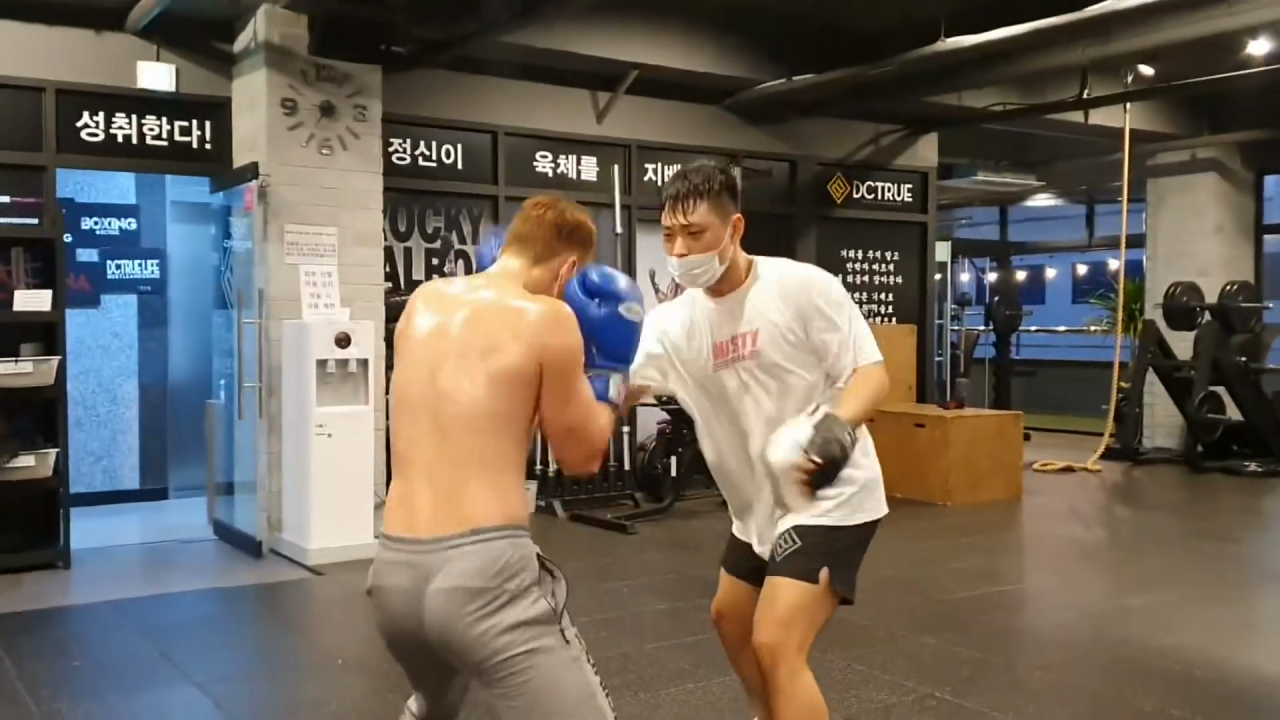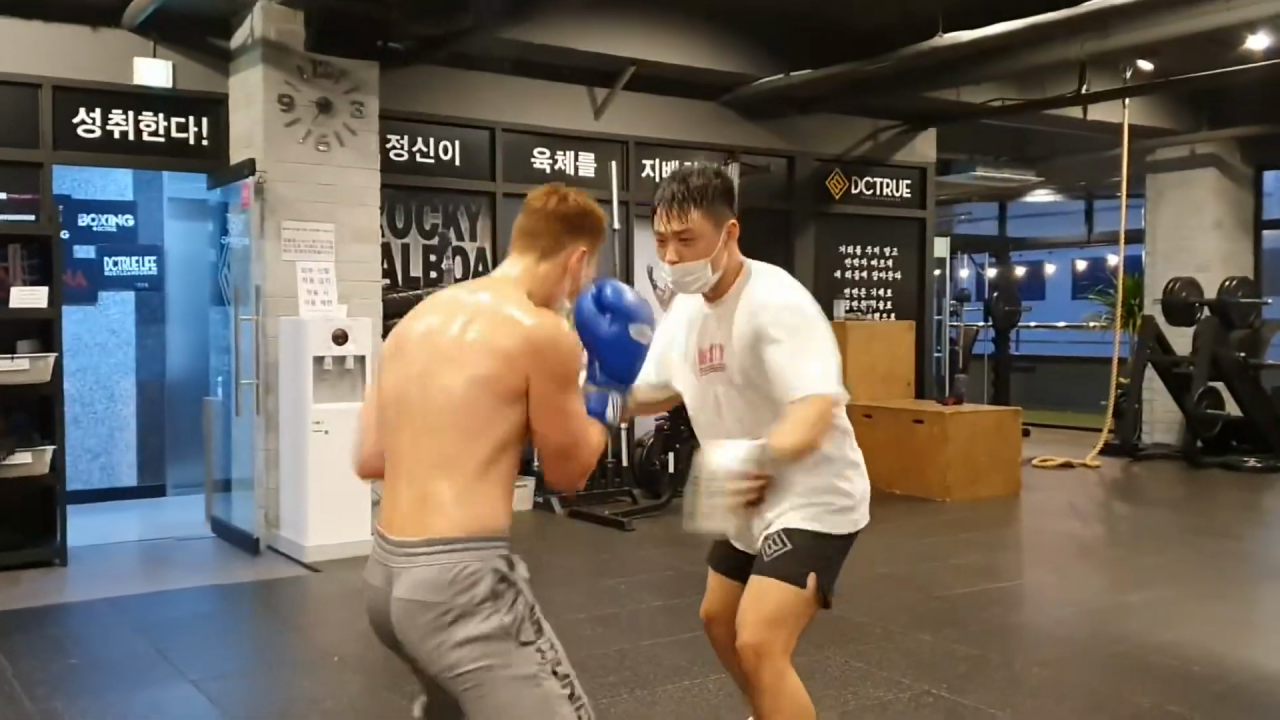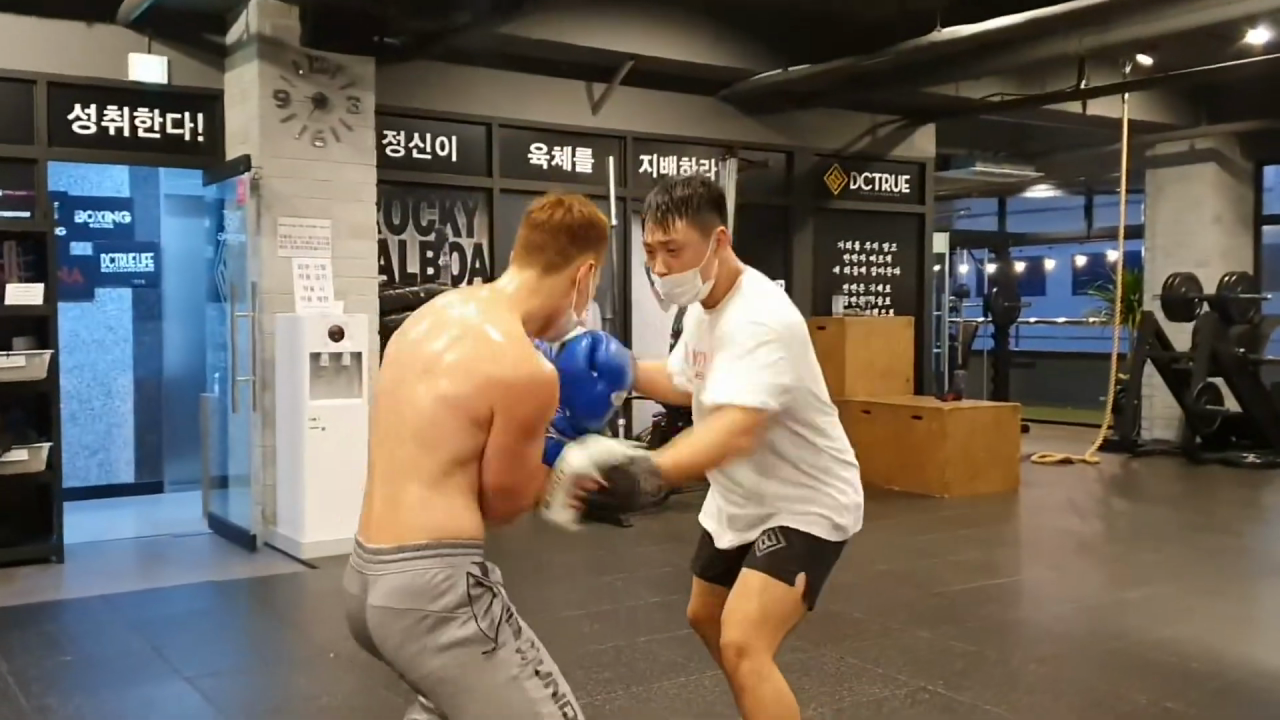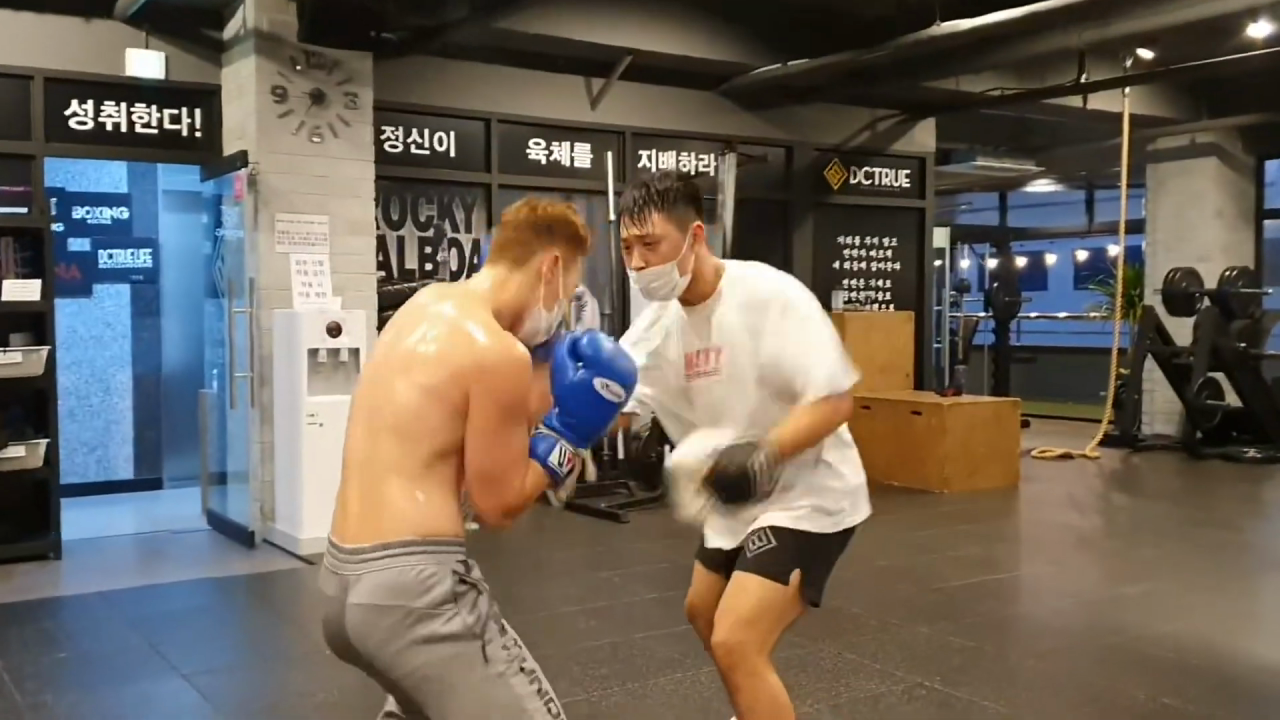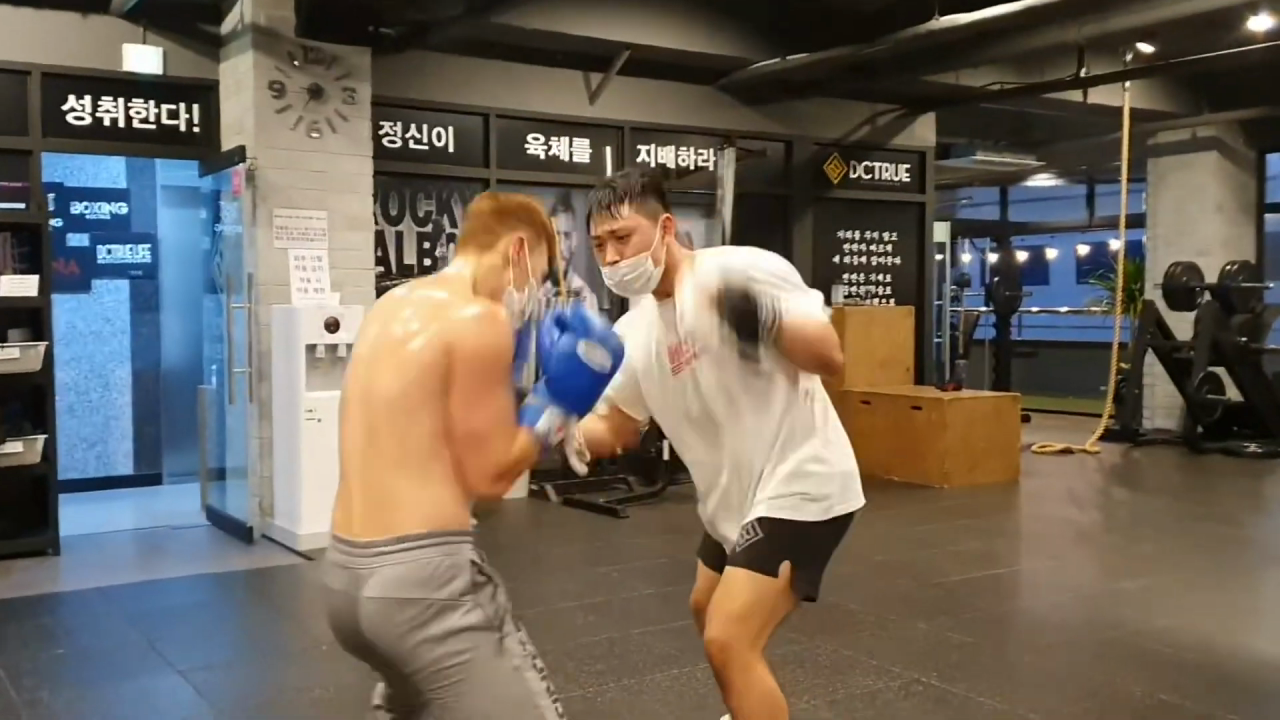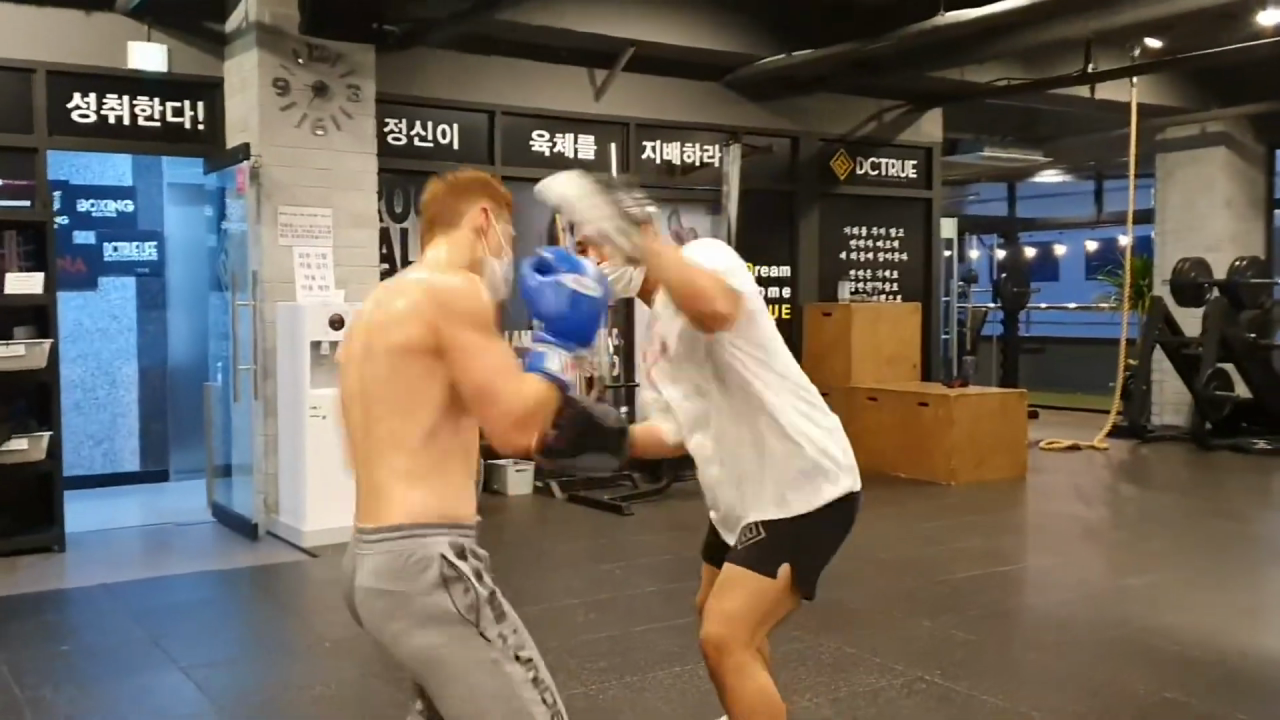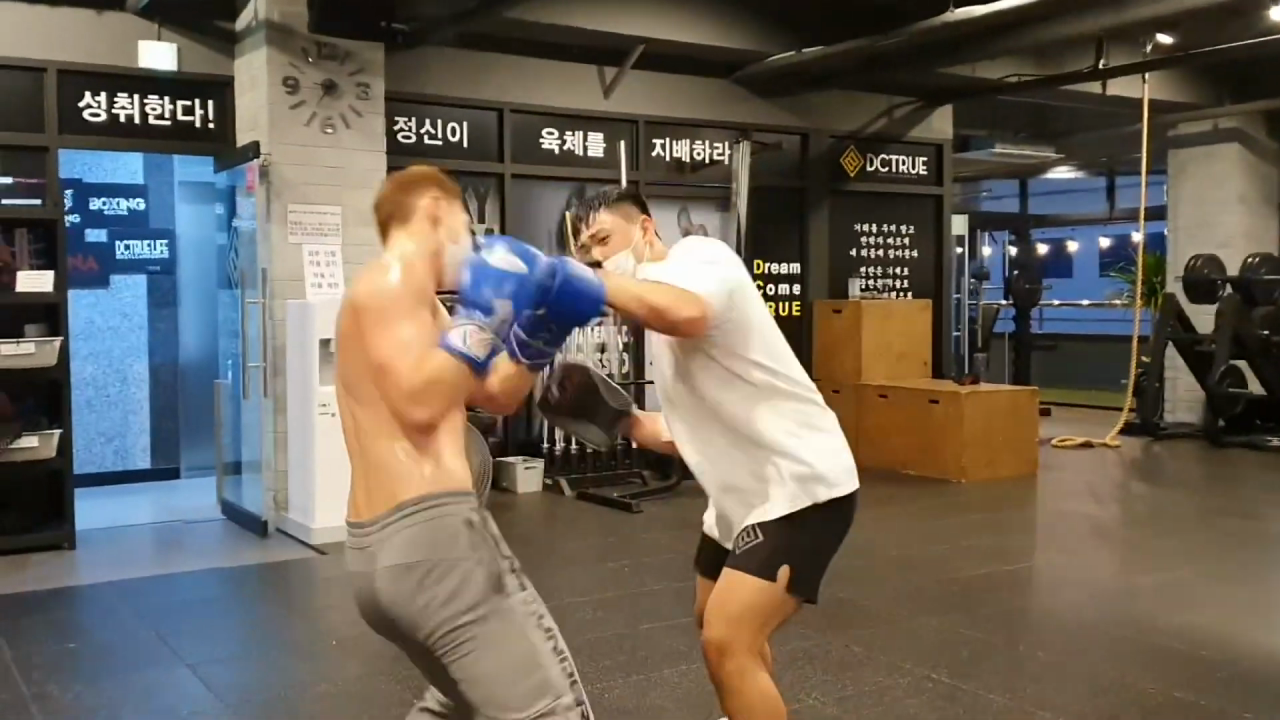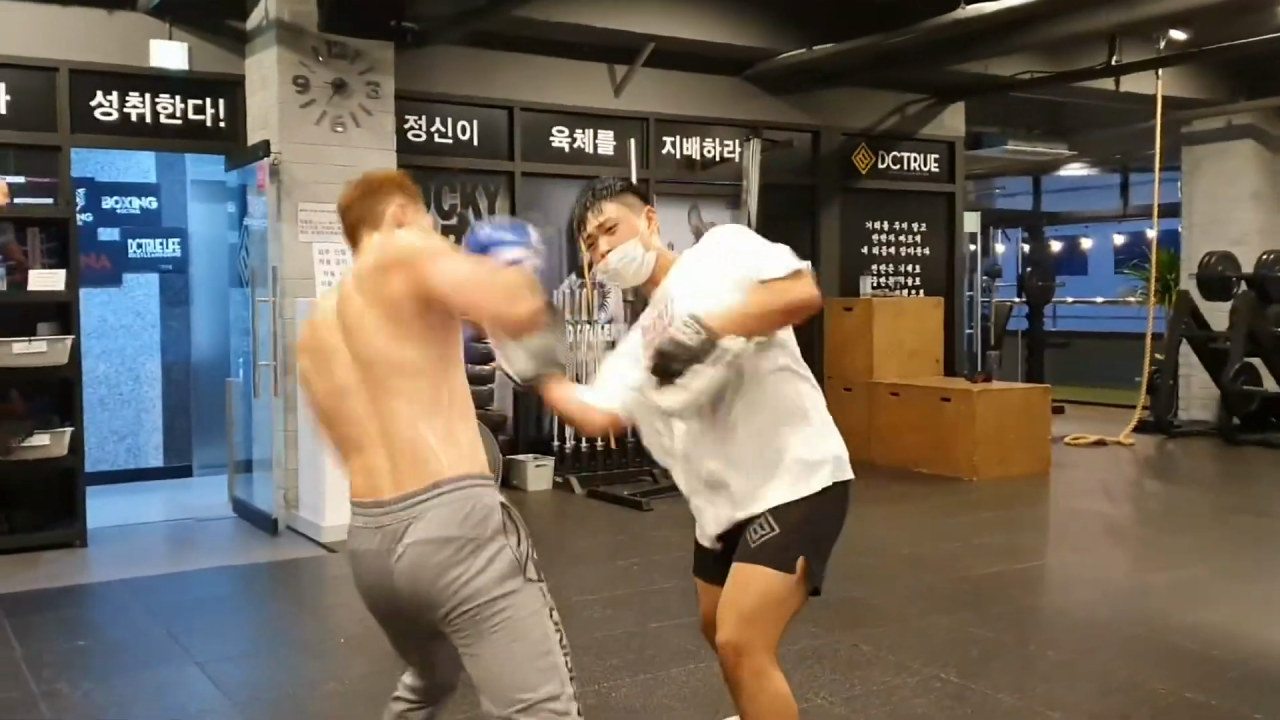
dt=0.1s
person 1, frame 1
left shoulder: (800, 288)
right shoulder: (676, 317)
left elbow: (870, 372)
left wrist: (838, 428)
left hip: (831, 500)
right hip: (759, 507)
left knee: (775, 645)
right knee: (729, 617)
person 1, frame 2
left shoulder: (778, 300)
right shoulder: (683, 313)
left elbow: (817, 405)
right elbow: (653, 393)
left wrist: (763, 459)
left hip: (815, 501)
right hip: (751, 506)
left knee: (760, 646)
right knee: (718, 620)
person 1, frame 3
left shoulder: (760, 314)
right shoulder: (700, 308)
left elbow: (733, 430)
right elbow: (689, 388)
left wrist: (645, 470)
left hip: (801, 505)
right hip: (737, 501)
left knee: (744, 644)
right knee: (706, 620)
person 1, frame 4
left shoulder: (773, 297)
right shoulder: (653, 327)
left elbow: (835, 399)
left wrist: (764, 456)
left hip: (809, 500)
right hip: (740, 505)
left knee: (735, 644)
right knee: (703, 612)
person 1, frame 5
left shoulder: (741, 270)
right shoulder: (634, 333)
left elbow: (826, 355)
right elbow: (614, 429)
left wrist: (770, 325)
right wrist: (577, 440)
left hip: (804, 490)
right hip: (740, 498)
left knee: (729, 640)
right knee: (709, 612)
person 1, frame 6
left shoulder: (703, 260)
right shoulder: (655, 339)
left elbow: (717, 311)
right elbow: (677, 435)
left wrist: (637, 239)
left hip: (802, 483)
right hip: (739, 497)
left knee: (725, 639)
right knee: (719, 617)
person 1, frame 7
left shoulder: (697, 256)
right shoulder: (662, 343)
left elbow: (686, 315)
right elbow: (681, 435)
left hip: (802, 486)
right hip: (743, 497)
left knee: (726, 643)
right knee: (715, 622)
person 1, frame 8
left shoulder: (723, 252)
right shoulder: (638, 342)
left elbow: (801, 292)
right elbow: (597, 420)
left wrist: (705, 330)
right wrist: (535, 373)
left hip: (799, 480)
right hip: (724, 497)
left knee: (742, 643)
right knee: (717, 623)
person 2, frame 1
left shoulder: (424, 303)
right shoulder: (548, 322)
right elbow: (582, 456)
right wrist: (610, 366)
left hip: (396, 572)
right hip: (486, 575)
person 2, frame 2
left shoulder: (420, 318)
right shoulder: (543, 335)
left elbow: (371, 459)
right elbow: (566, 473)
right wrist: (612, 386)
left hip: (390, 576)
right hip: (458, 579)
person 2, frame 3
left shoulder: (442, 309)
right shoulder: (523, 367)
right elbow: (499, 505)
right wrist: (567, 430)
left hip: (367, 581)
right hip: (431, 589)
person 2, frame 4
left shoulder: (426, 304)
right shoulder: (499, 354)
right elbow: (496, 505)
left wrist: (537, 384)
right wrist: (570, 434)
left hip: (344, 582)
right hip: (415, 584)
person 2, frame 5
left shoulder: (395, 305)
right shoulder: (476, 324)
right elbow: (485, 479)
right wrist: (558, 404)
left hip: (347, 576)
right hip: (427, 577)
person 2, frame 6
left shoulder: (385, 301)
right shoulder: (450, 292)
right elbow: (517, 431)
right wrist: (558, 340)
left hip: (372, 564)
right hip: (422, 568)
person 2, frame 7
left shoulder: (382, 291)
right shoulder: (391, 276)
left elbow: (494, 396)
right elbow: (421, 403)
left wrist: (540, 332)
right wrist: (484, 317)
left hip: (375, 558)
right hip: (438, 543)
person 2, frame 8
left shoulder: (317, 324)
right shoulder: (405, 258)
right elbow: (520, 313)
right wrist: (511, 252)
left hip: (374, 539)
right hip: (457, 524)
